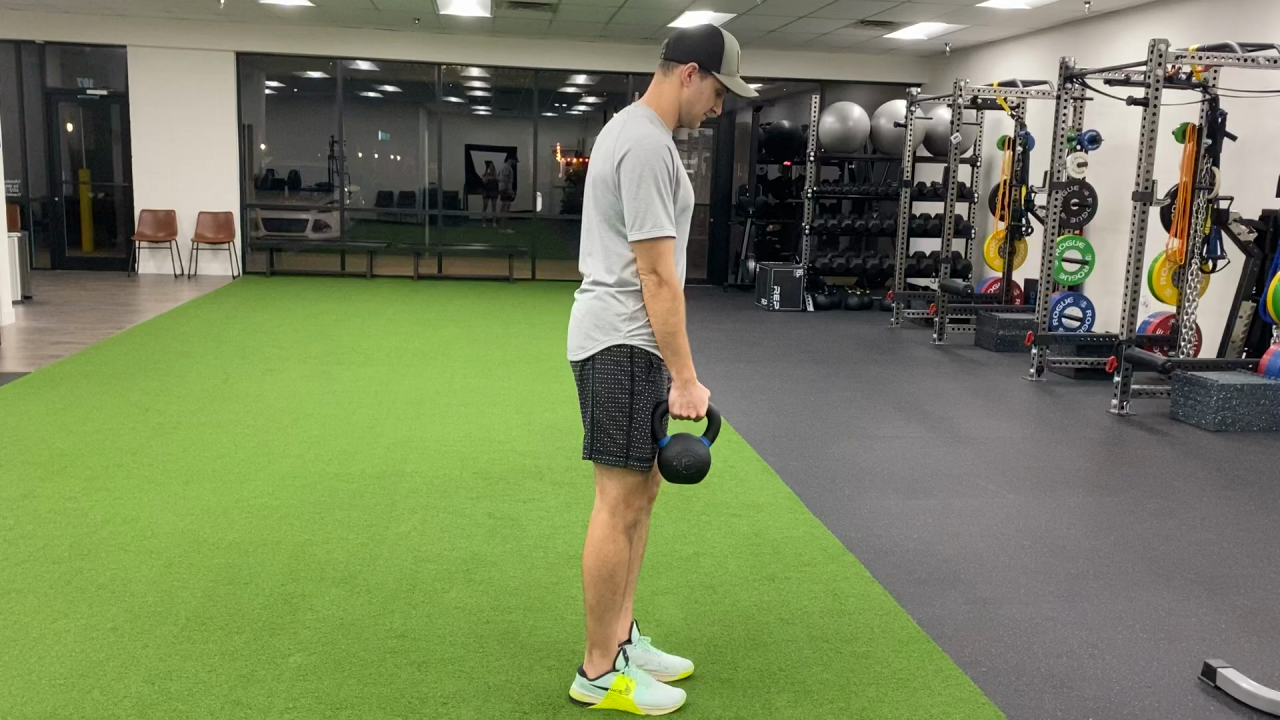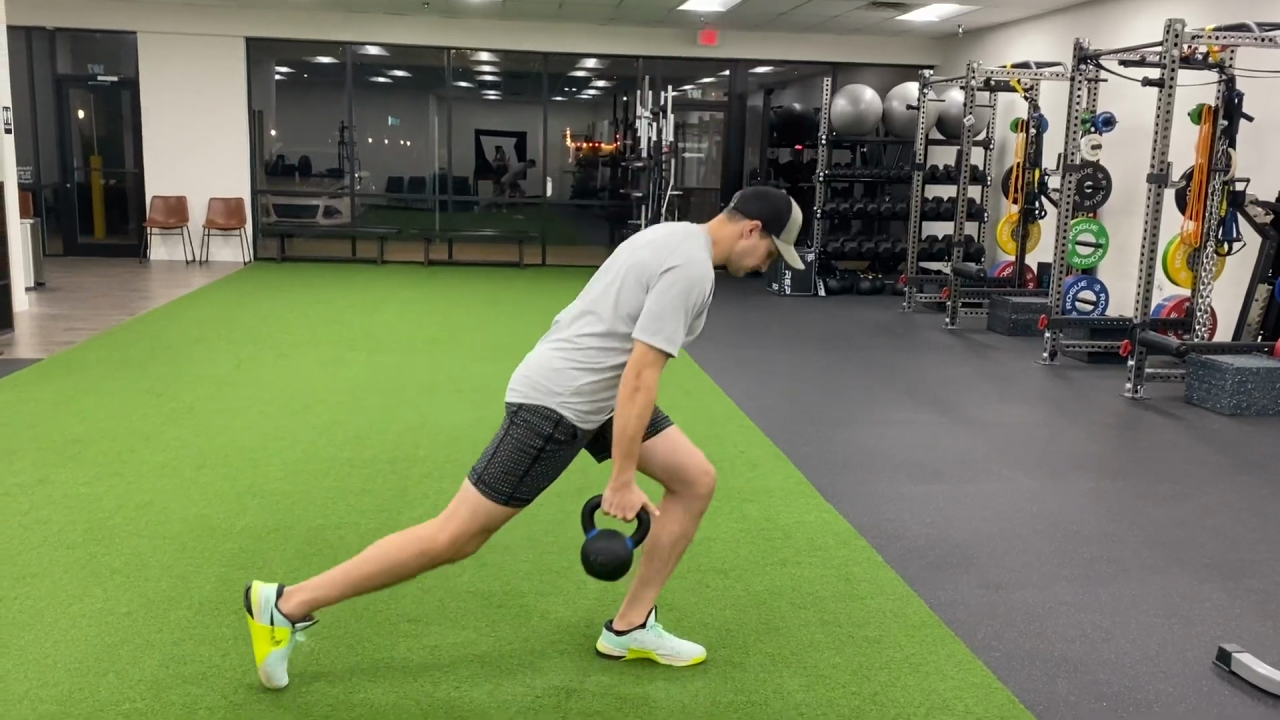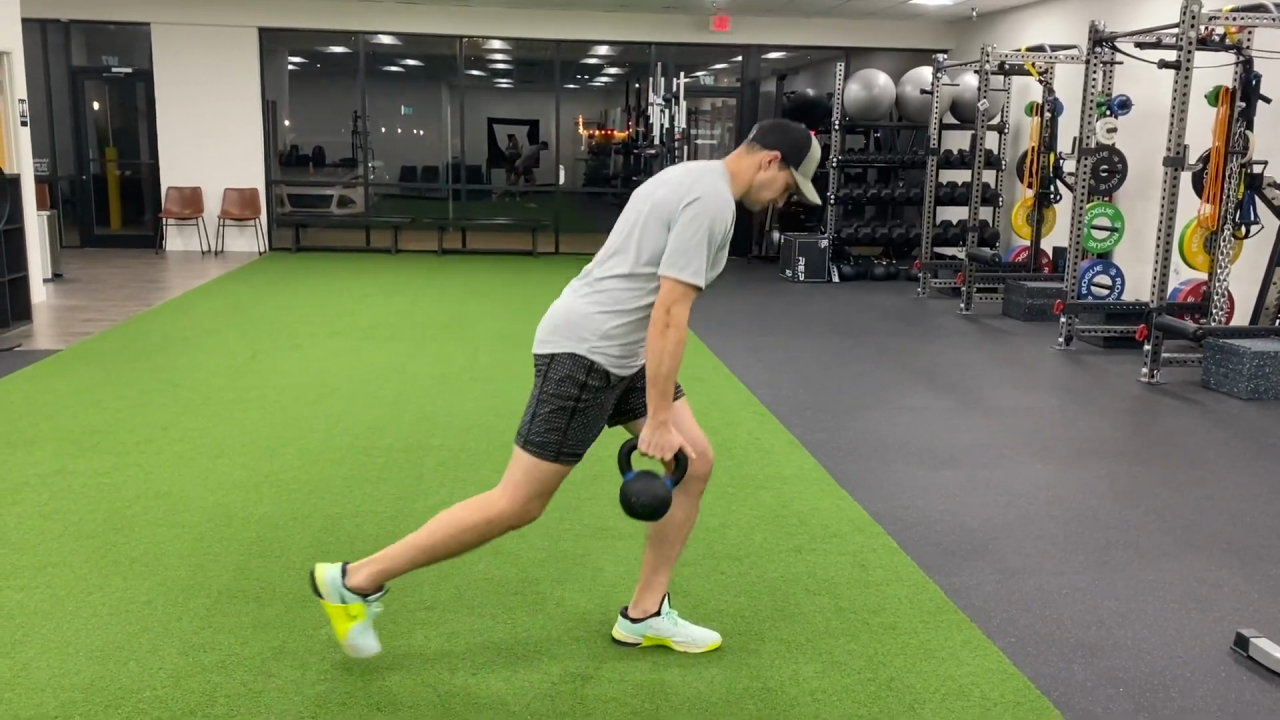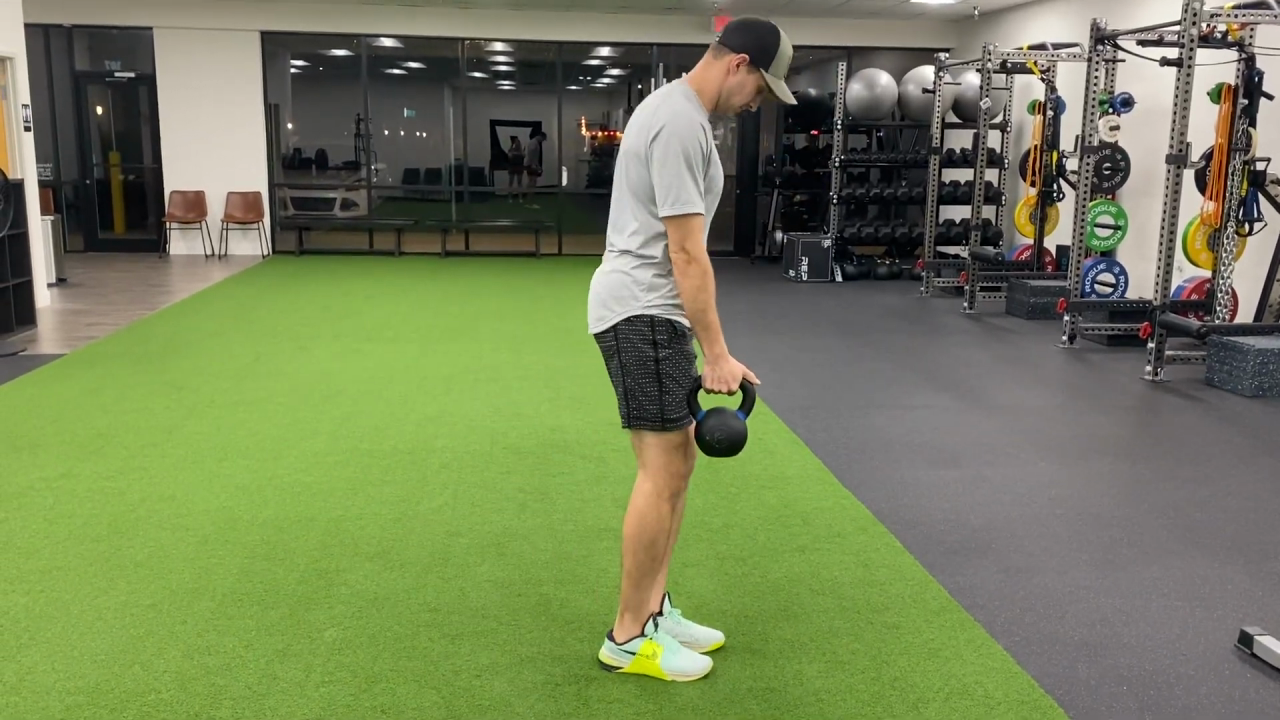
dt=1s
person 1, frame 1
left shoulder: (630, 131)
right shoulder: (648, 145)
right elbow: (658, 275)
left wrist: (672, 369)
right wrist: (685, 379)
left hip: (621, 339)
right hip: (623, 344)
left knee: (639, 496)
right knee: (619, 508)
left ankle: (621, 641)
person 1, frame 2
left shoulder: (676, 236)
right shoulder: (693, 270)
right elbow: (641, 376)
right wrist: (622, 480)
left hip: (587, 386)
right hip: (559, 399)
left knee: (695, 483)
right knee: (456, 534)
left ankle: (630, 628)
right ankle: (281, 605)
person 1, frame 3
left shoulder: (689, 177)
right shoulder: (711, 204)
right elbow: (670, 315)
right wrist: (658, 421)
left hip: (613, 347)
right hip: (586, 351)
left knee: (696, 461)
right knee: (518, 500)
left ankle: (645, 612)
right ankle: (355, 582)
person 1, frame 4
left shoulder: (674, 108)
right shoulder: (682, 123)
right elbow: (686, 252)
right wrist: (717, 354)
left hip: (644, 306)
right hip: (644, 311)
left knee: (675, 464)
right knee: (664, 474)
left ankle: (651, 613)
right ankle: (628, 638)
